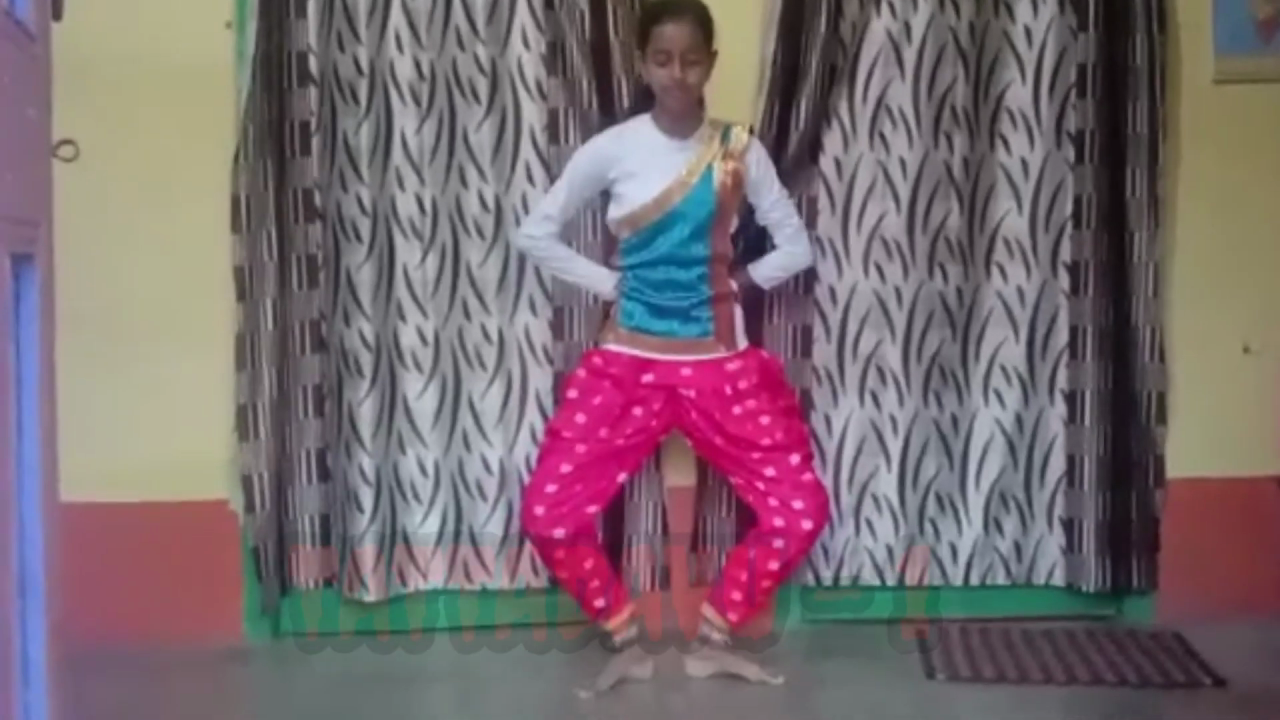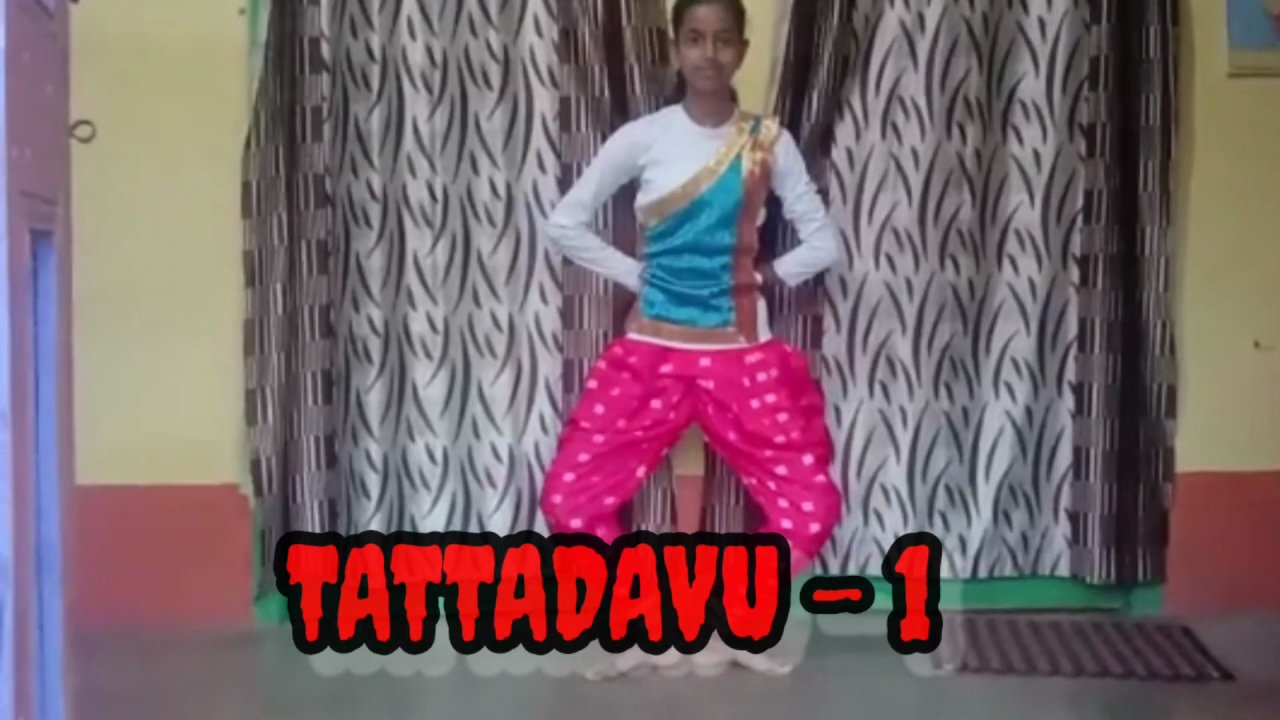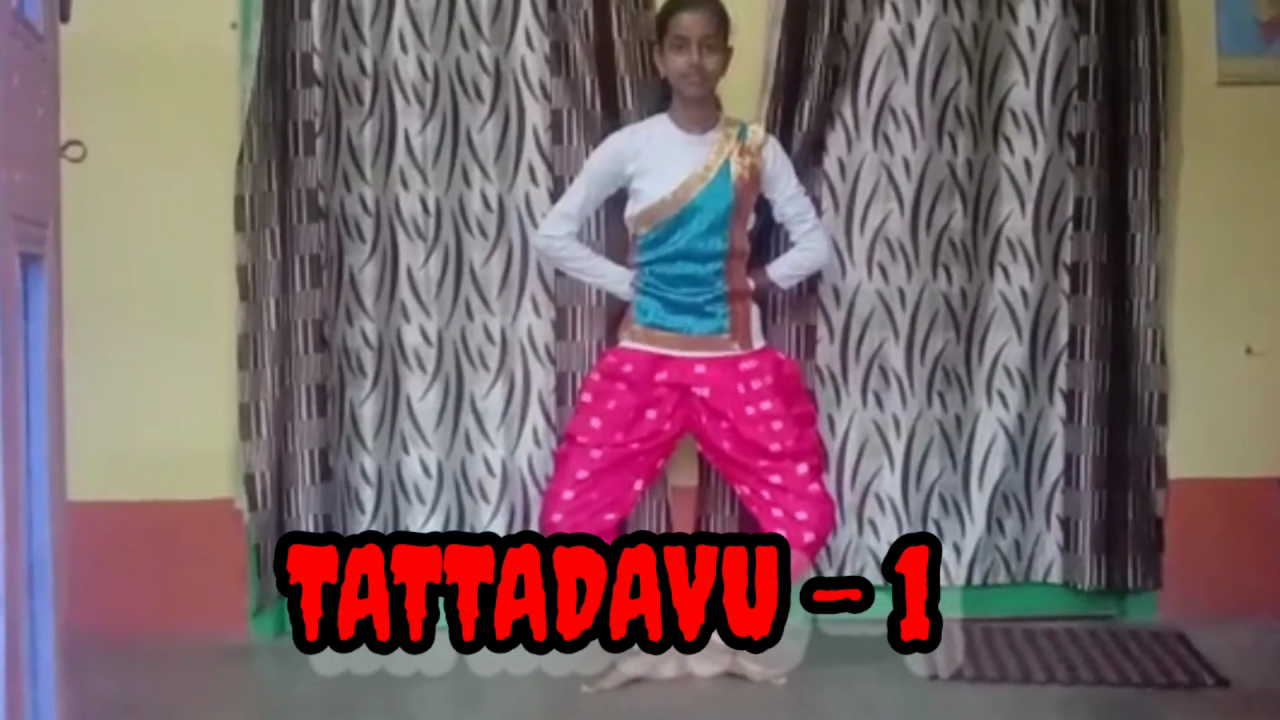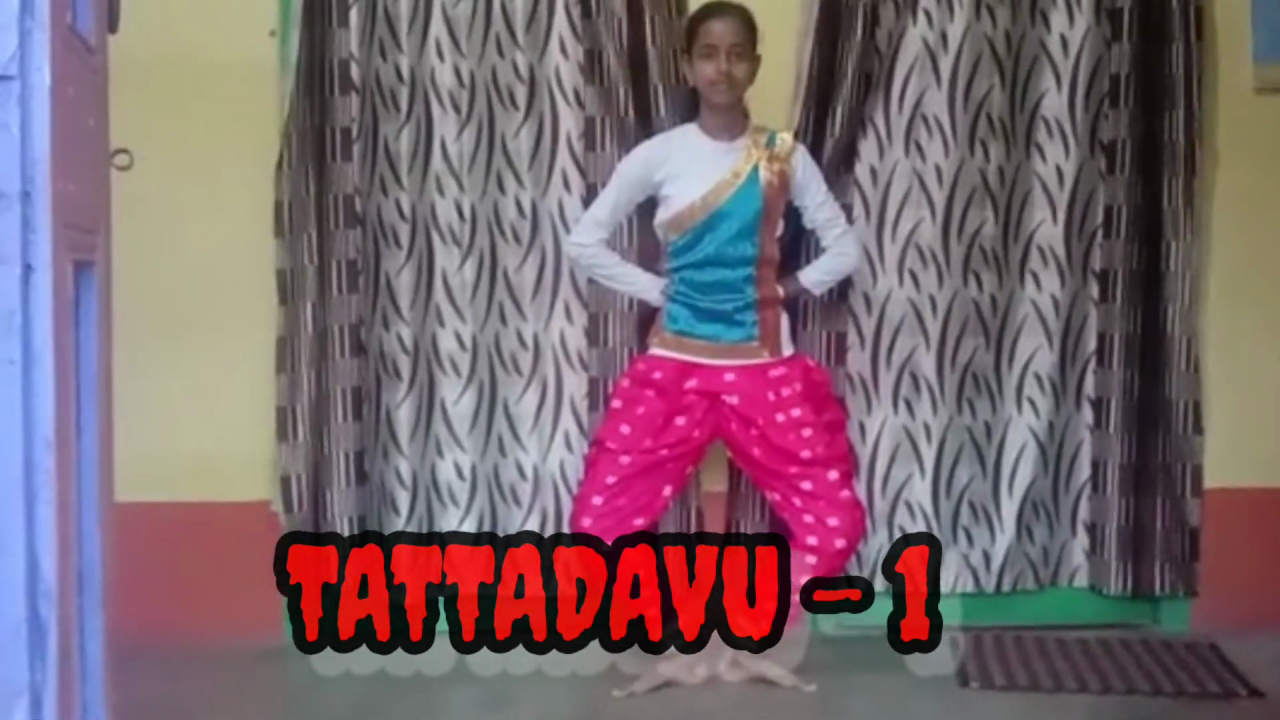
dt=1s
person 1, frame 1
left shoulder: (740, 151)
right shoulder: (611, 149)
left elbow: (797, 245)
right elbow: (534, 234)
left wrist: (737, 278)
right wrist: (609, 282)
left hip: (720, 363)
right hip: (629, 362)
left knee: (800, 509)
right knee: (549, 514)
left ankle: (713, 637)
right ankle: (626, 641)
person 1, frame 2
left shoulder: (770, 142)
right shoulder: (642, 137)
left elbow: (823, 243)
right elbow: (564, 224)
left wrist: (764, 274)
right wrist: (636, 273)
left hip: (742, 354)
right hip: (651, 352)
left knee: (812, 507)
right knee: (569, 498)
person 1, frame 3
left shoulder: (757, 149)
right shoulder: (629, 146)
left elbow: (815, 245)
right elbow: (552, 235)
left wrist: (757, 281)
right wrist: (628, 282)
left hip: (735, 360)
right hip: (644, 359)
left knee: (806, 514)
right knee: (569, 517)
person 1, frame 4
left shoulder: (785, 157)
right shoulder: (658, 155)
left elbow: (845, 248)
right elbow: (583, 243)
left wrist: (787, 288)
right wrist: (658, 290)
left hip: (765, 369)
right hip: (675, 367)
left knee: (835, 523)
right knee: (598, 523)
left ankle: (750, 642)
